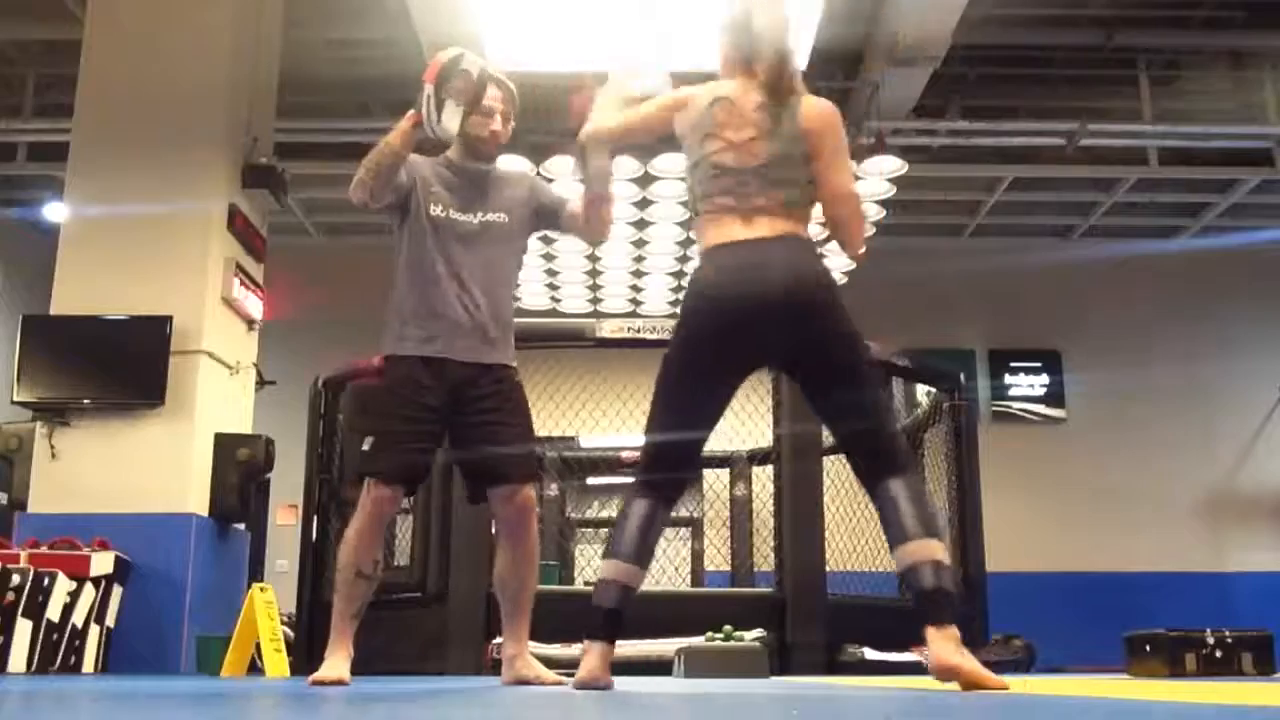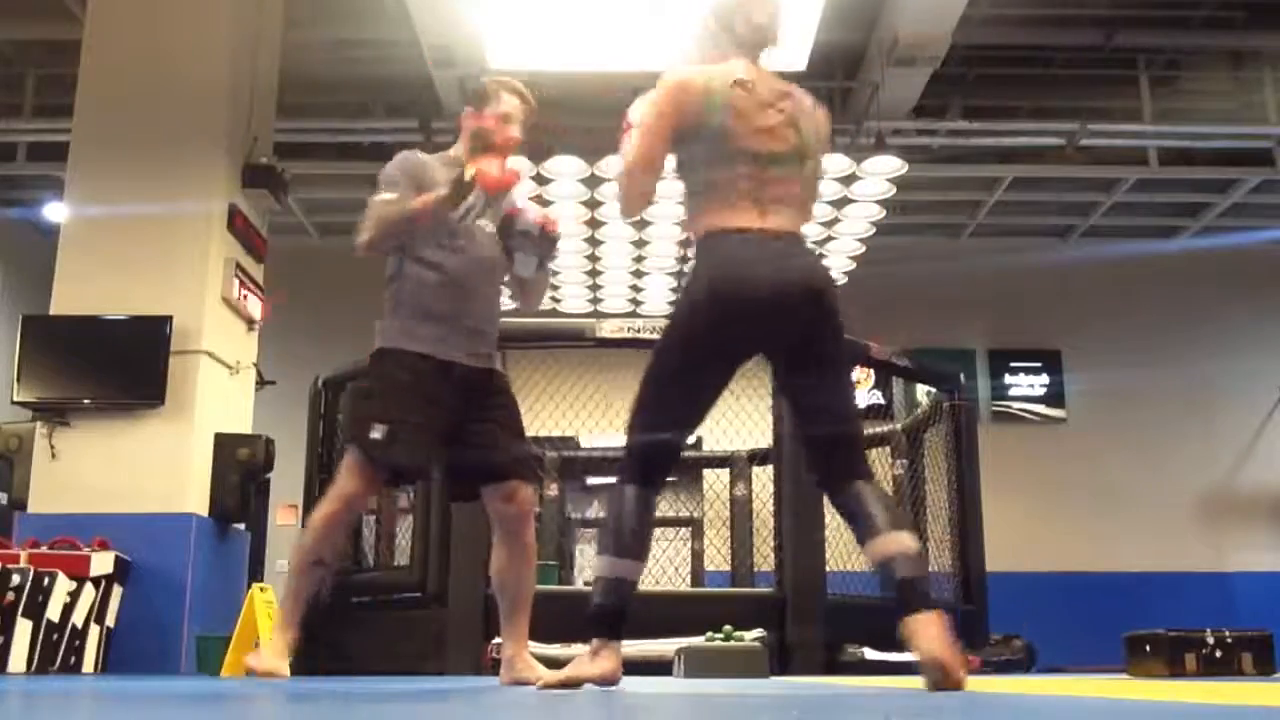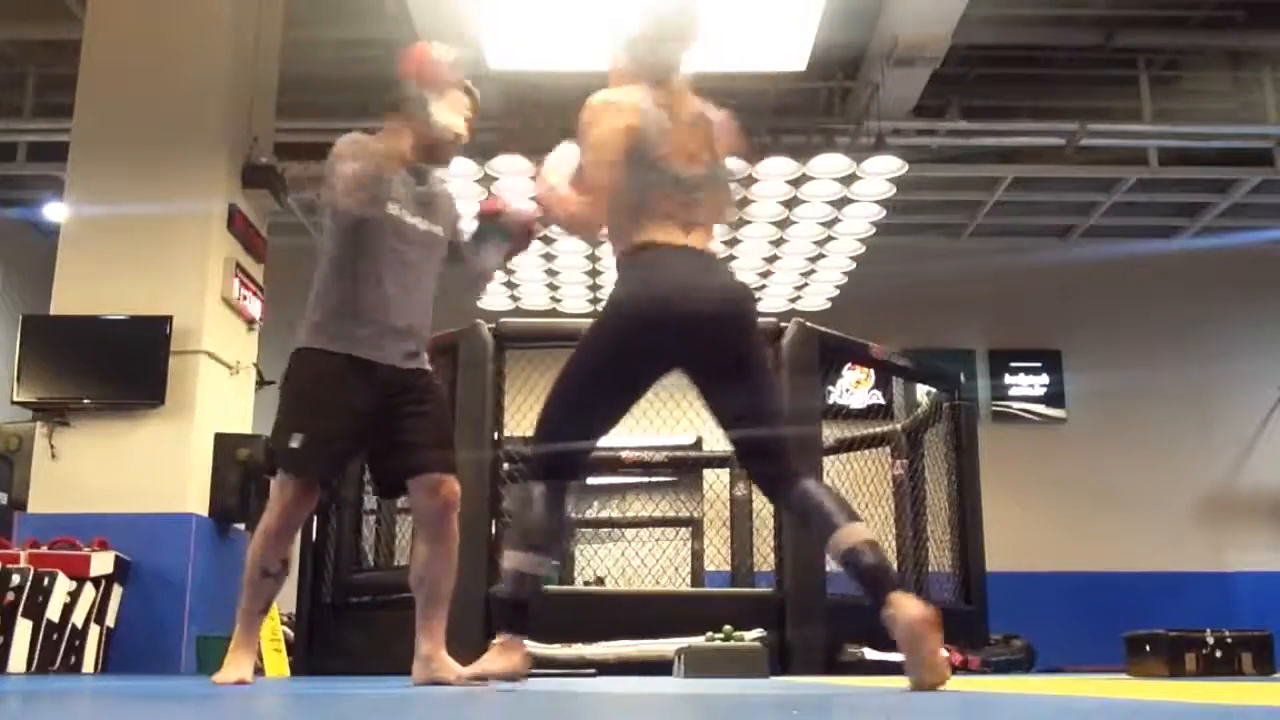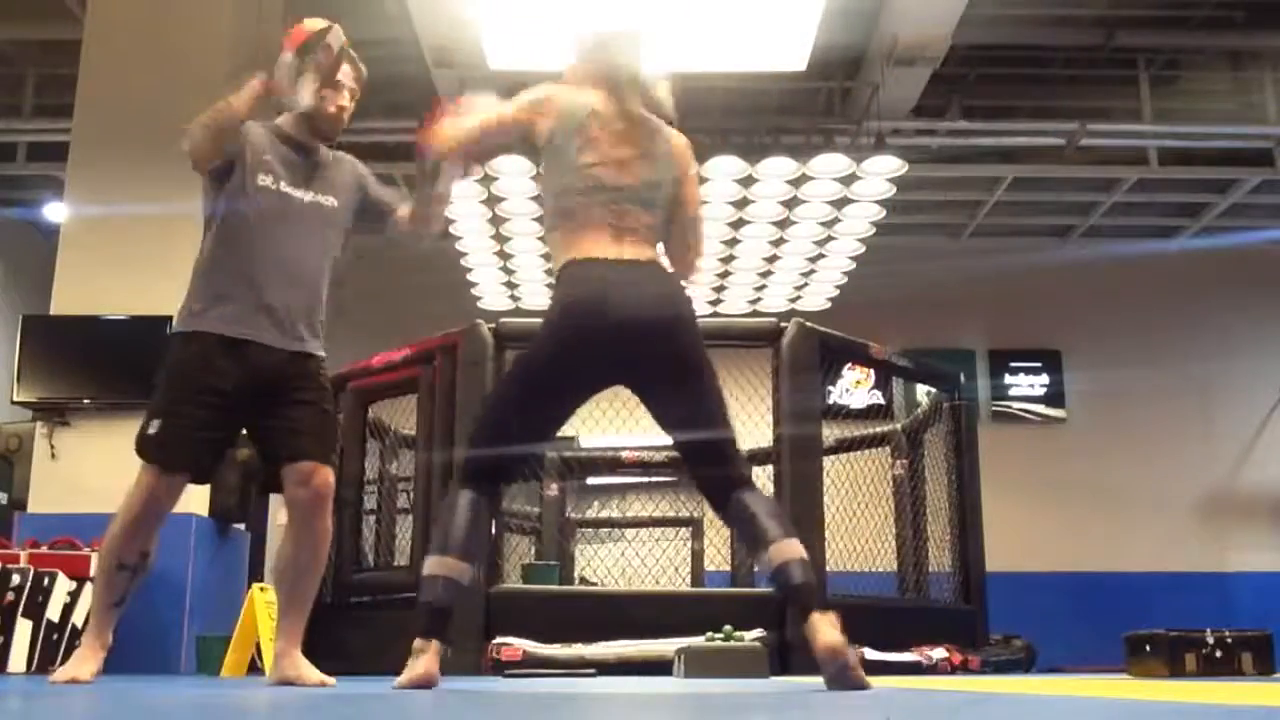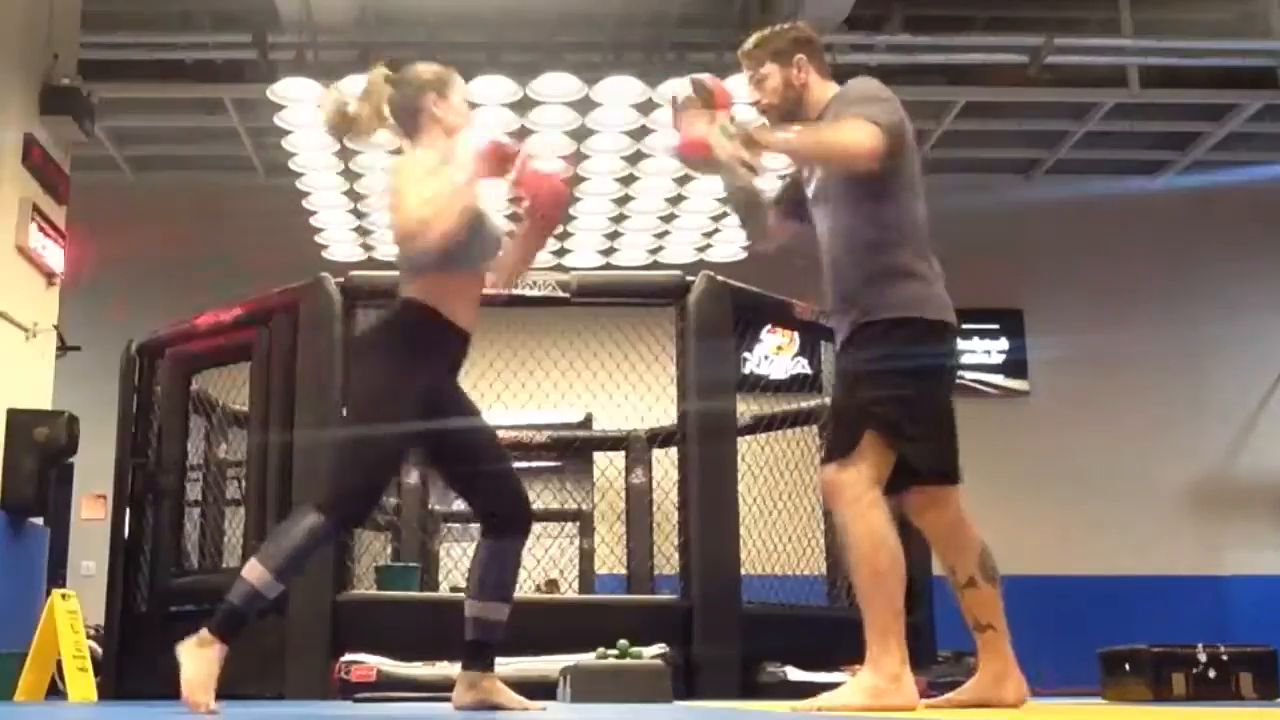
dt=0.5s
person 1, frame 1
left shoulder: (689, 103)
right shoulder: (818, 115)
left elbow: (595, 133)
right elbow: (853, 235)
left wrist: (608, 101)
left hip: (721, 297)
right hip: (803, 291)
left knee: (661, 477)
right knee: (889, 467)
left ankle: (599, 648)
right ankle: (943, 636)
person 1, frame 2
left shoulder: (687, 83)
right shoulder: (809, 108)
left elbow: (632, 199)
left wrist: (639, 132)
left hip: (728, 289)
right hip: (801, 285)
left knee: (644, 467)
right knee: (847, 471)
left ankle: (603, 648)
right ankle: (924, 623)
person 1, frame 3
left shoulder: (612, 106)
right shoulder: (717, 122)
left elbow: (581, 219)
left wrist: (556, 186)
left hip: (651, 303)
right hip: (719, 301)
left knee: (550, 463)
right knee: (781, 474)
left ankle: (509, 643)
right ankle: (897, 603)
person 1, frame 4
left shoulder: (556, 103)
right shoulder: (672, 144)
left elbow: (447, 145)
left wrist: (474, 117)
left hip: (587, 312)
right hip: (661, 312)
left knee: (483, 468)
right knee: (728, 482)
left ankle: (428, 647)
right ankle: (820, 623)
person 1, frame 5
left shoulder: (863, 99)
right shoulder: (813, 155)
left elbow: (855, 147)
right elbow: (768, 228)
left wrist: (756, 139)
right wrist: (729, 157)
left hip: (897, 319)
right hip: (883, 329)
left knee: (849, 478)
right knee: (933, 502)
left ankle: (886, 673)
right ankle: (999, 670)
person 2, frame 1
left shoulder: (522, 192)
right shoulder: (420, 170)
left elbow: (593, 230)
right elbow: (364, 191)
right wrist: (419, 114)
left hip: (490, 366)
right hip: (415, 359)
left knee: (517, 504)
right knee: (379, 499)
left ankle: (517, 653)
right ankle: (337, 651)
person 2, frame 2
left shoulder: (506, 206)
right shoulder: (413, 169)
left elbow: (529, 299)
right elbow: (371, 239)
left wrist: (536, 255)
right wrist: (453, 187)
left hip: (479, 369)
right hip: (410, 355)
left knee: (516, 503)
right knee: (354, 487)
left ankle: (517, 656)
right ankle: (280, 635)
person 2, frame 3
left shoulder: (443, 201)
right shoulder: (358, 152)
left elbow: (471, 281)
right elbow: (348, 197)
left wrist: (507, 241)
right wrist: (414, 125)
left hip: (407, 369)
right hip: (333, 357)
left knee: (440, 497)
right knee: (292, 500)
left ankle: (431, 652)
right ankle: (242, 647)
person 2, frame 4
left shoulder: (347, 174)
right shoulder: (248, 138)
left elbow: (415, 223)
right elbow: (199, 149)
right wrist: (270, 80)
left hip: (295, 356)
right hip: (214, 340)
left knee: (314, 488)
right knee: (155, 489)
left ankle: (287, 652)
right ankle: (94, 642)
person 2, frame 5
left shoulder: (456, 175)
right shoulder: (417, 167)
left elbow: (494, 275)
right elbow: (423, 238)
left wrist: (536, 223)
right wrist: (469, 163)
left hip: (430, 372)
right hip: (403, 358)
left knee: (508, 511)
right knee: (342, 505)
right ankle: (211, 642)
